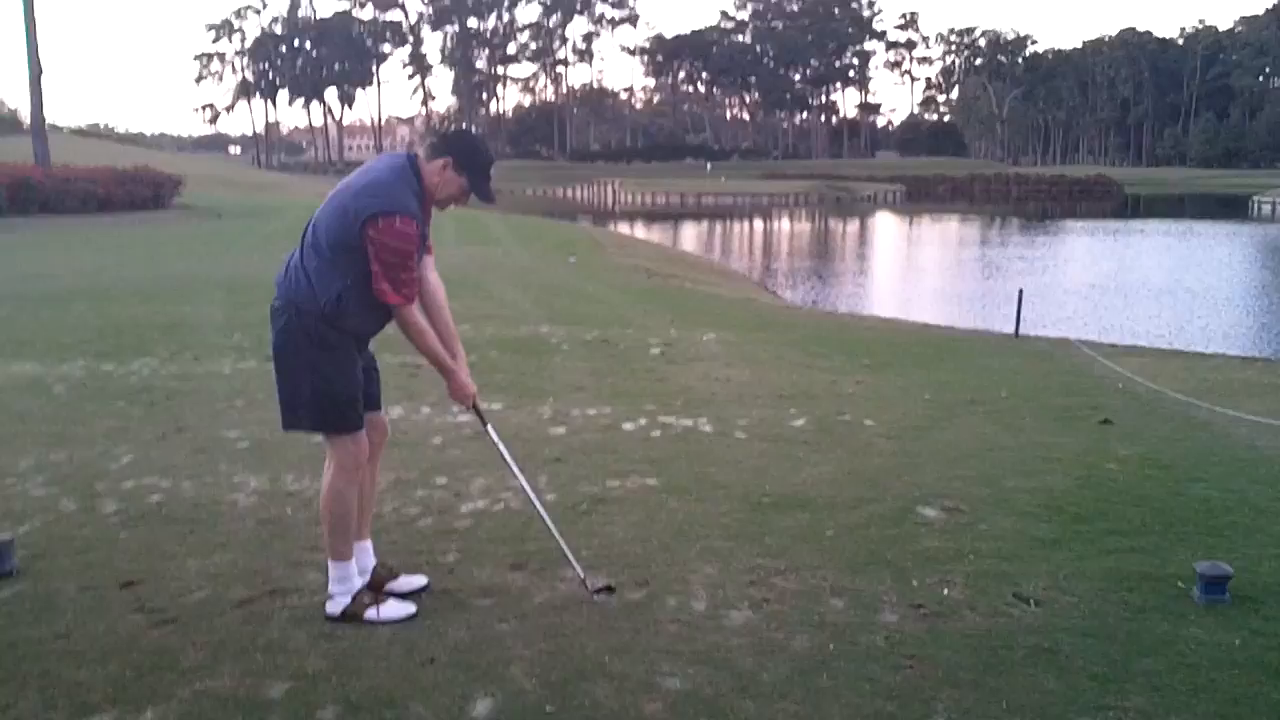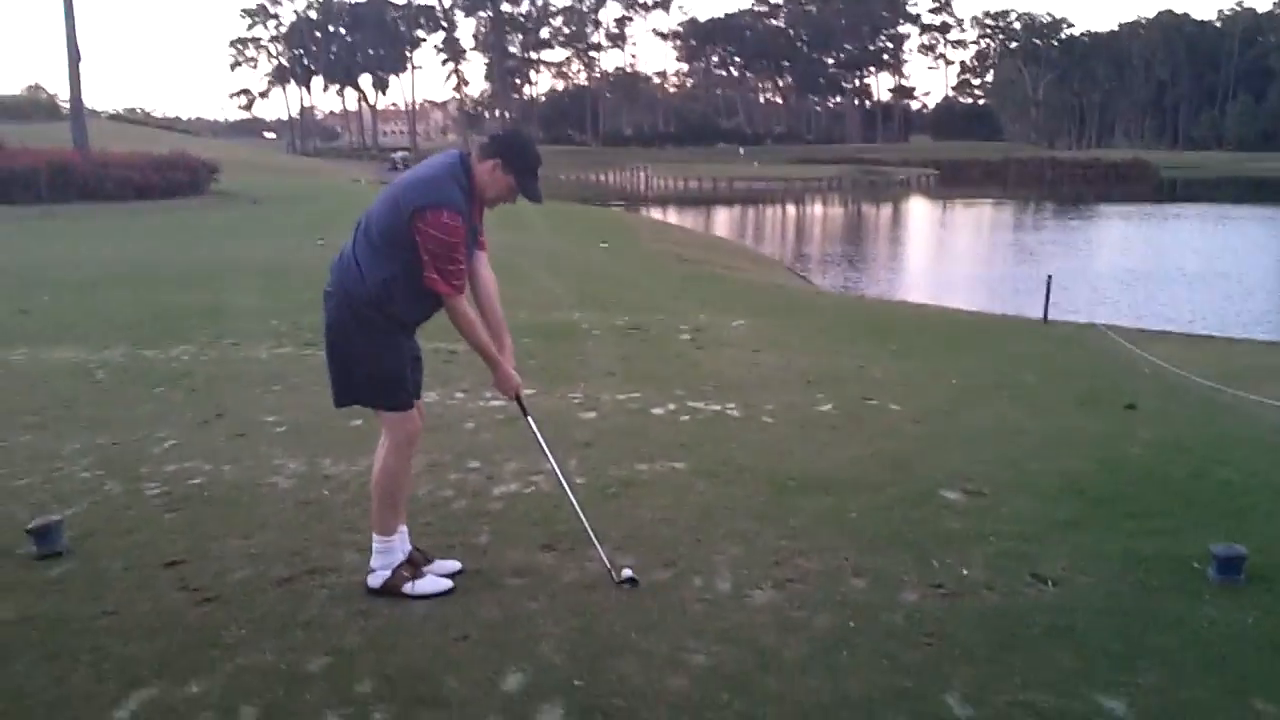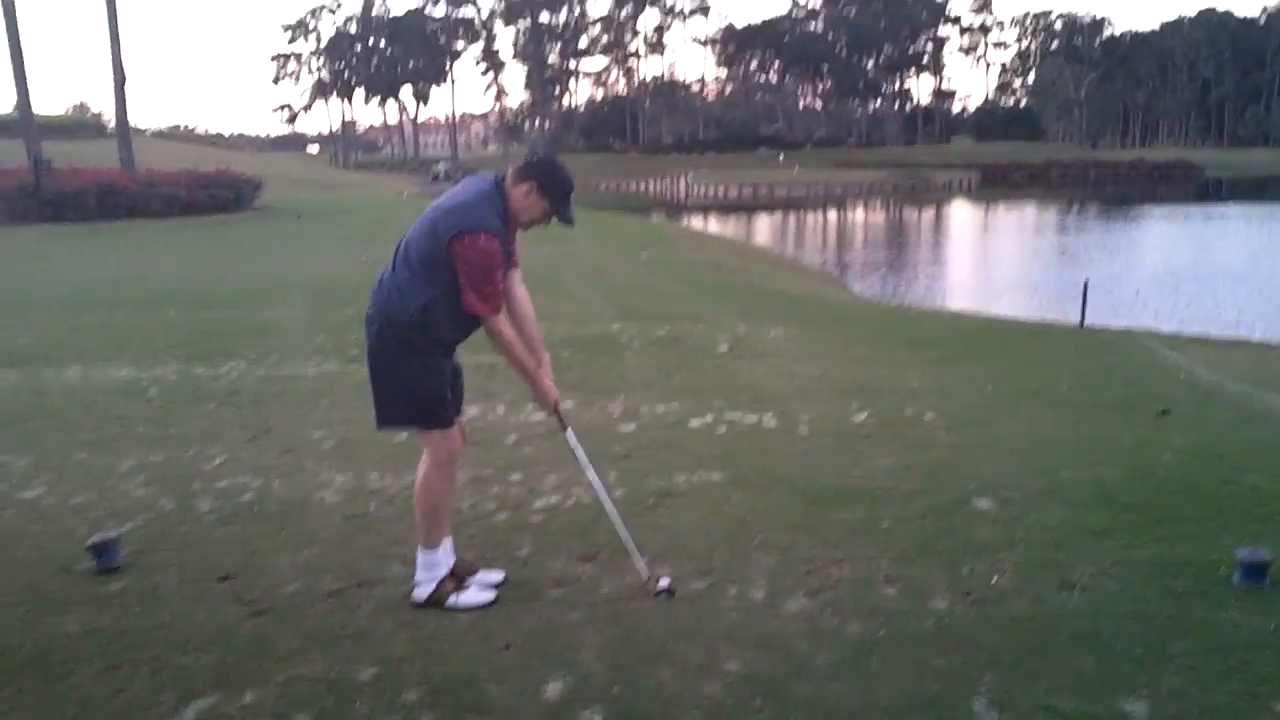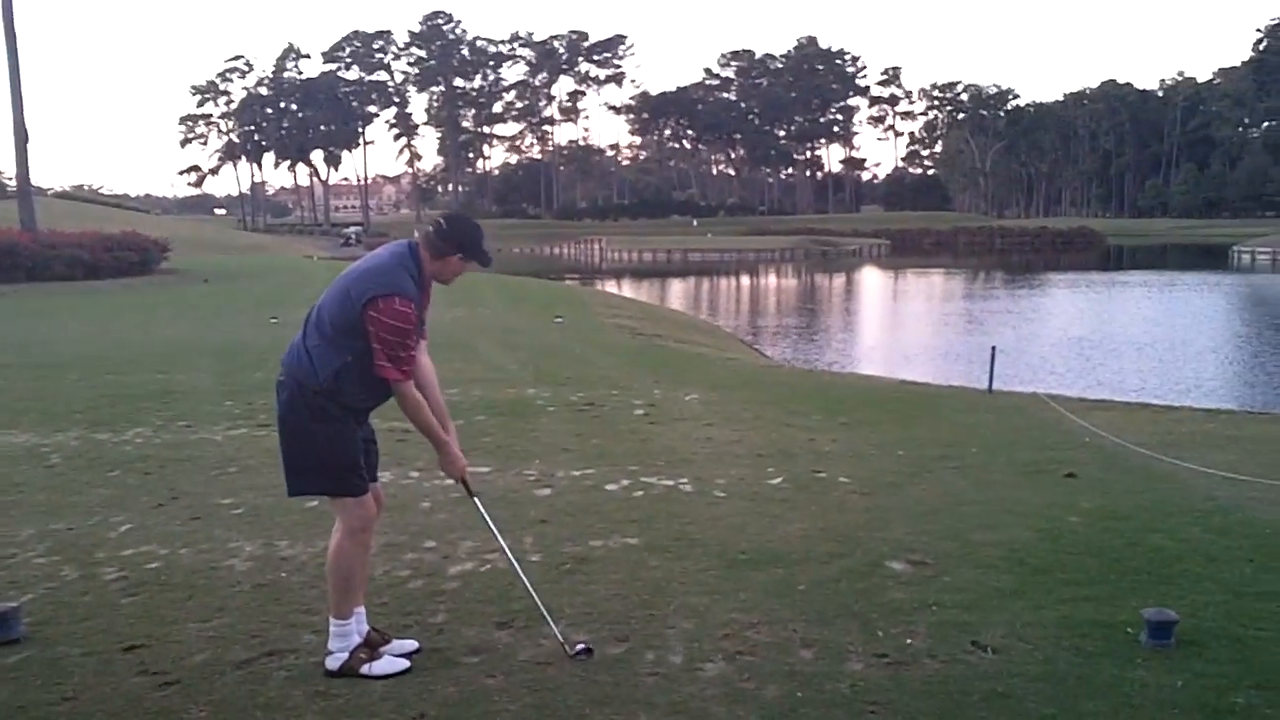
dt=0.5s
person 1, frame 1
left shoulder: (405, 178)
right shoulder: (393, 208)
left elbow: (425, 271)
right elbow: (404, 309)
left wrist: (457, 352)
right wrist: (452, 374)
left hip: (337, 323)
right hip: (313, 328)
left knee: (372, 435)
right knee: (348, 452)
left ankle: (364, 567)
right ankle: (343, 593)
person 1, frame 2
left shoulder: (462, 180)
right shoulder: (441, 204)
left elbow: (479, 267)
right elbow: (454, 300)
left wrist: (505, 345)
right wrist: (497, 365)
left hip: (385, 308)
right hip: (363, 313)
left knee: (405, 423)
right knee: (401, 429)
left ankle: (398, 548)
right ankle: (385, 565)
person 1, frame 3
left shoulder: (494, 199)
right shoulder: (478, 228)
left elbow: (513, 285)
right elbow: (493, 319)
left wrist: (543, 360)
right wrist: (536, 380)
left hip: (425, 330)
right hip: (404, 334)
left knee: (451, 439)
right knee: (442, 445)
left ankle: (443, 560)
right ankle: (429, 578)
person 1, frame 4
left shoulder: (407, 262)
right shoulder: (394, 293)
left elbow: (418, 356)
right elbow: (402, 385)
left wrist: (449, 428)
right wrist: (444, 447)
left hip: (337, 395)
right hip: (315, 402)
left knee: (368, 505)
right knee: (356, 514)
left ankle: (356, 627)
right ankle: (342, 647)
